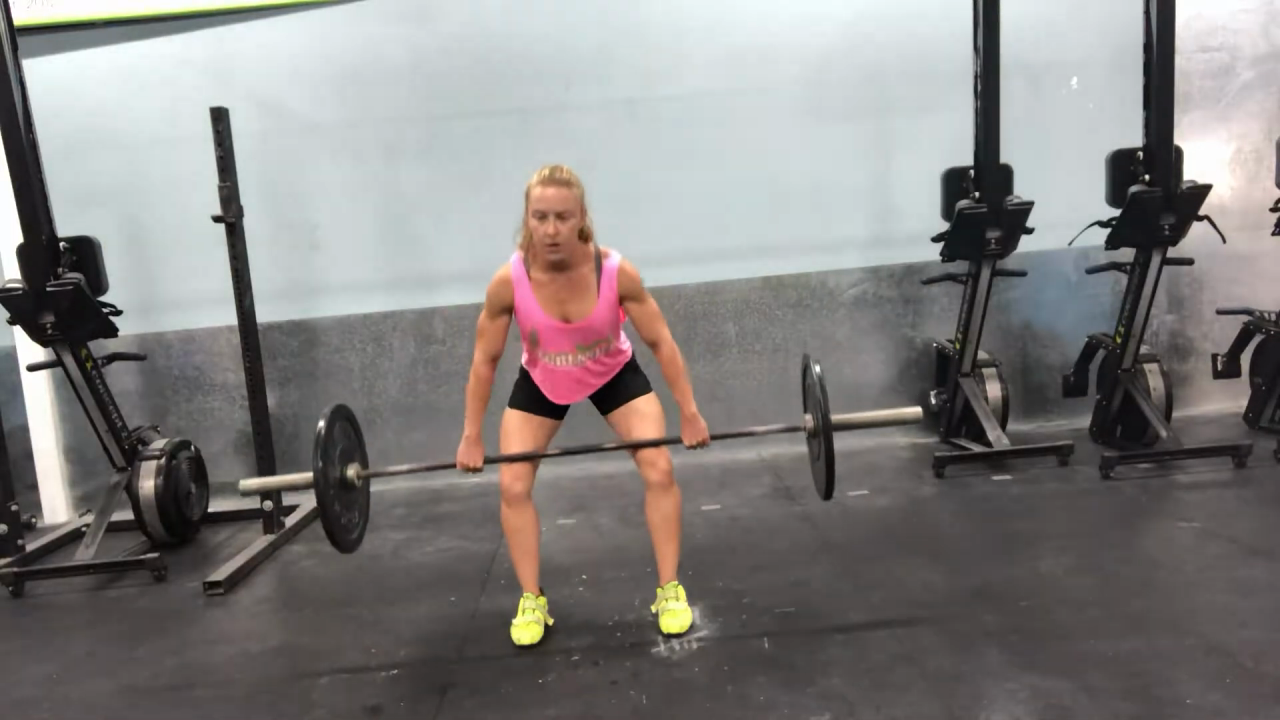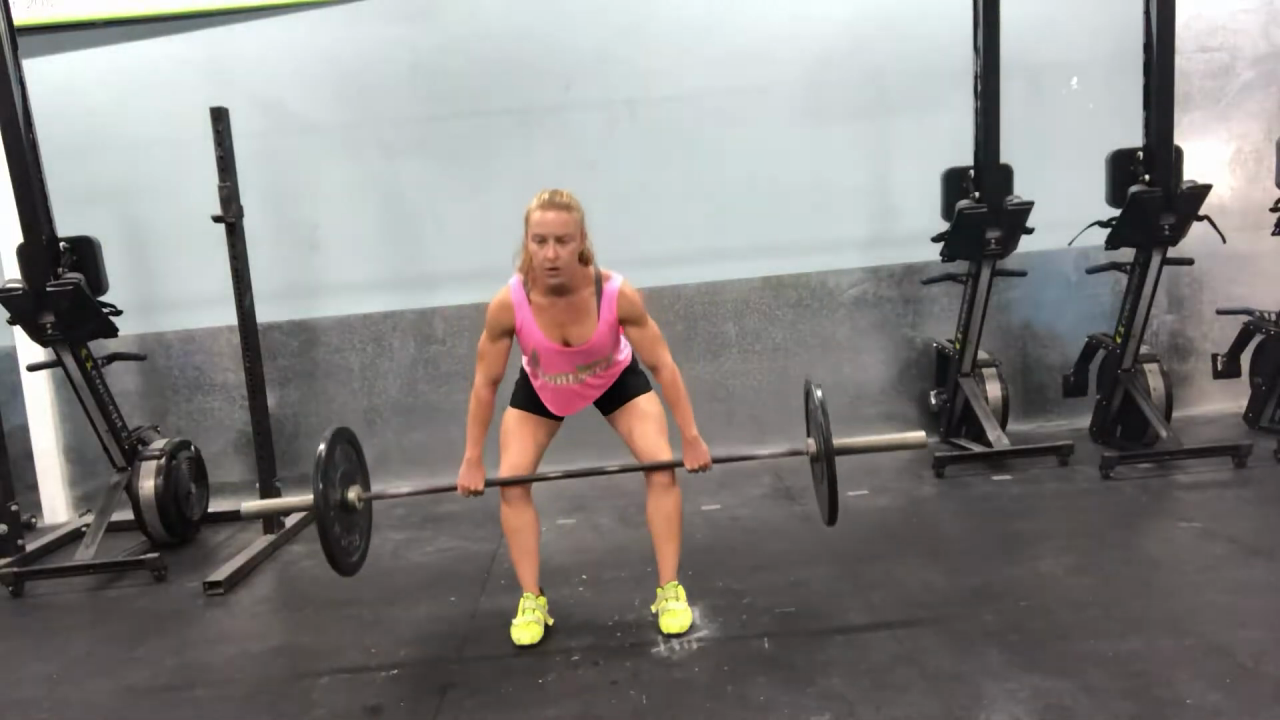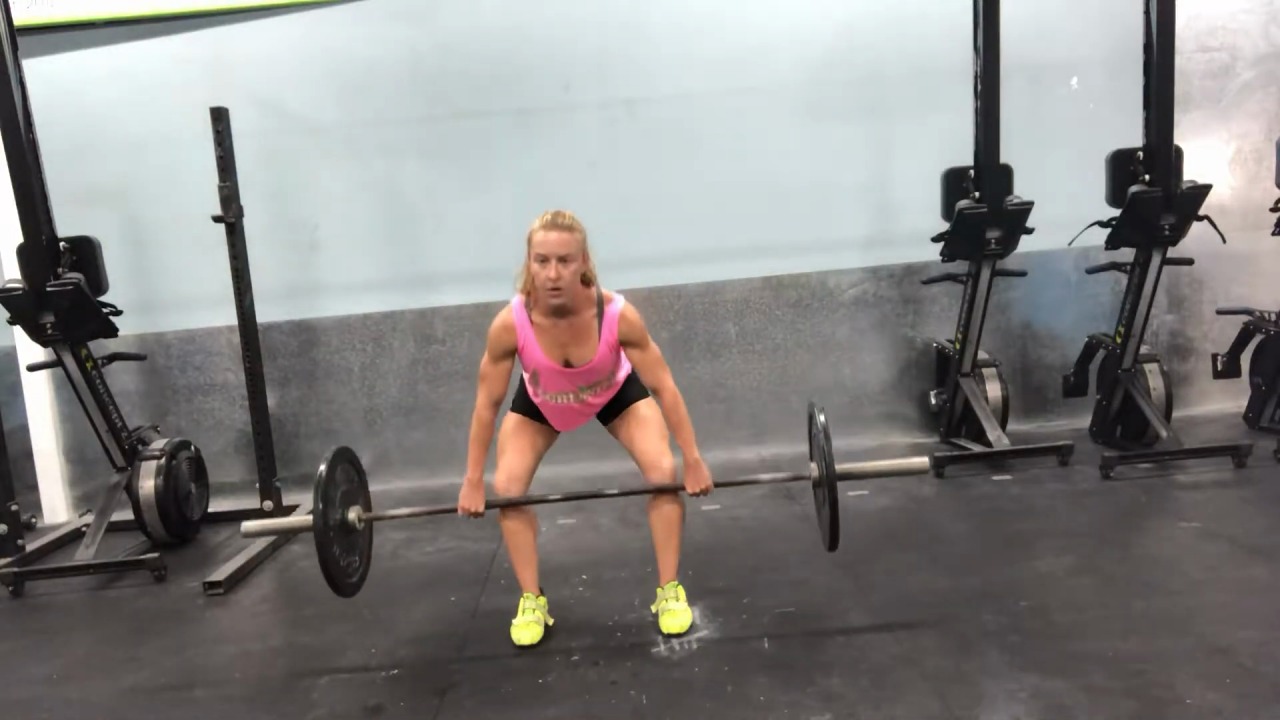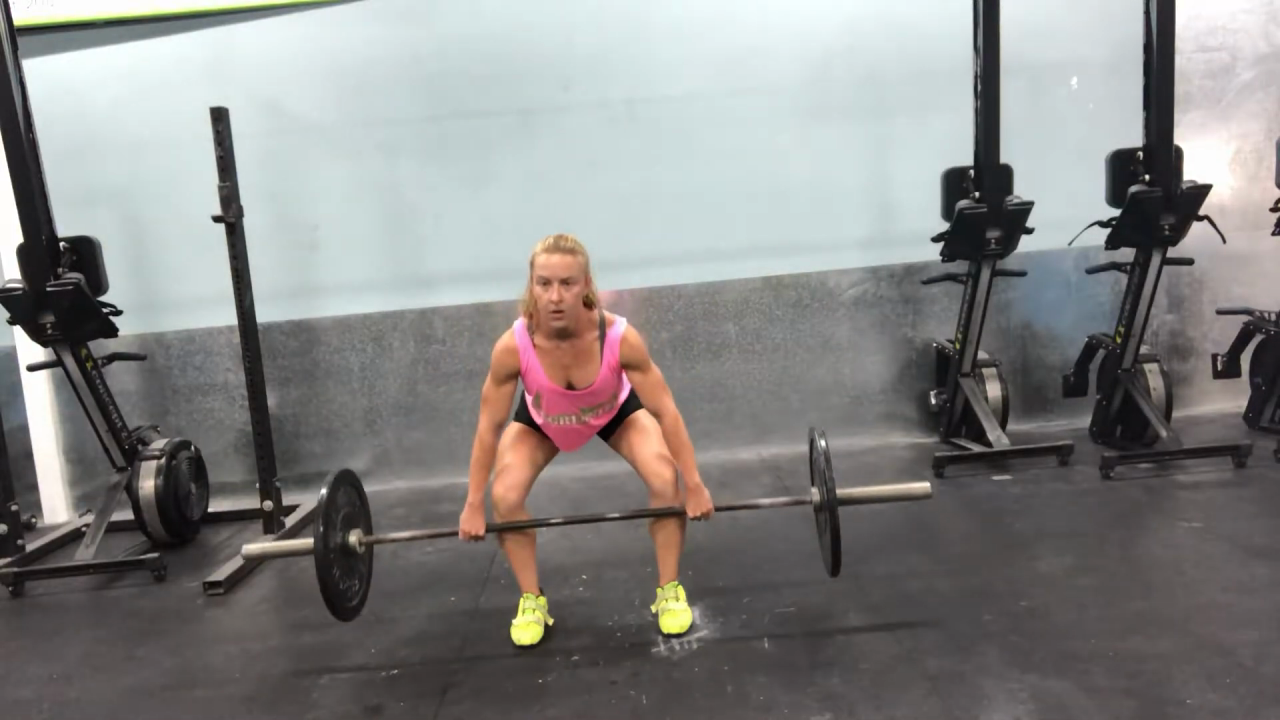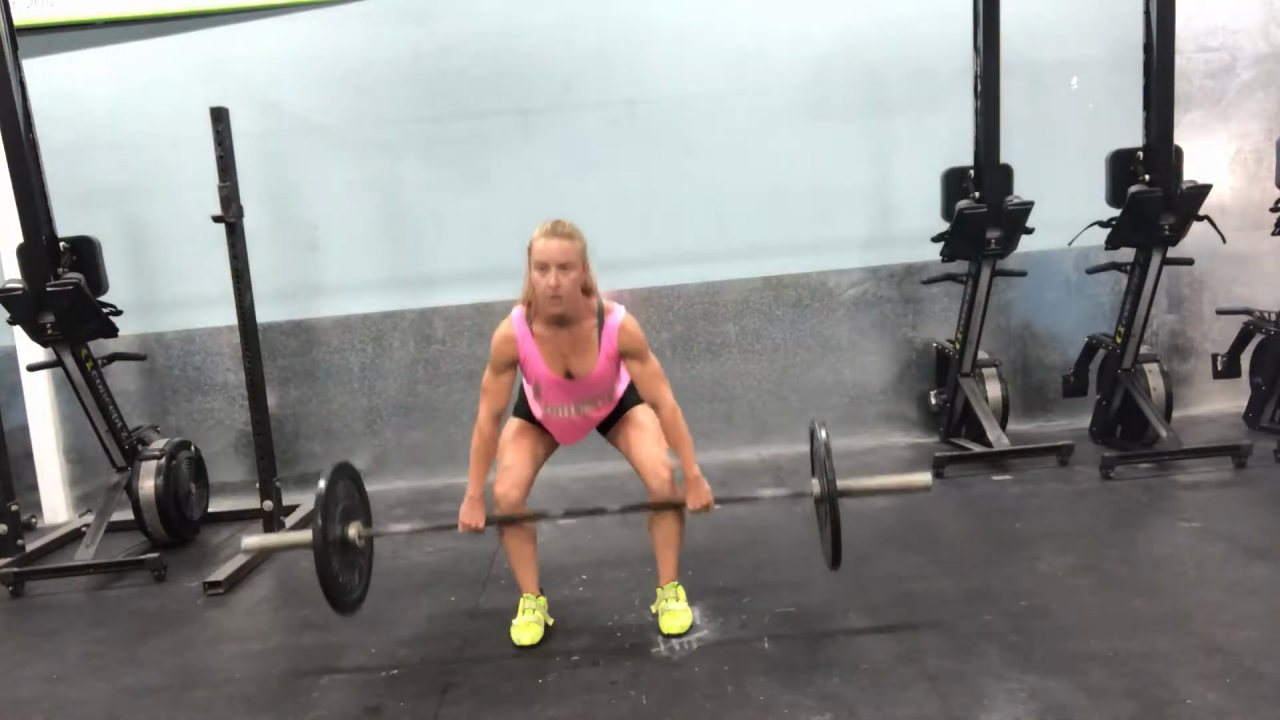
dt=0.3s
person 1, frame 1
left shoulder: (617, 272)
right shoulder: (507, 281)
left elbow: (661, 342)
right elbow: (485, 360)
left wrist: (689, 413)
right wrist: (472, 435)
left hip: (615, 375)
right hip: (540, 382)
left knee: (659, 470)
right knee: (513, 485)
left ankle: (669, 590)
right ankle: (532, 601)
person 1, frame 2
left shoulder: (618, 294)
right shoulder: (508, 303)
left elbow: (662, 365)
right elbow: (486, 382)
left wrist: (691, 437)
right wrist: (472, 458)
left hip: (615, 379)
right hip: (539, 388)
left knee: (662, 470)
right knee: (512, 485)
left ankle: (669, 591)
right ankle: (531, 601)
person 1, frame 3
left shoulder: (619, 315)
right shoulder: (509, 324)
left elbow: (664, 388)
right elbow: (487, 403)
left wrist: (693, 460)
right wrist: (473, 480)
left hip: (616, 391)
right hip: (539, 401)
left knee: (665, 474)
right knee: (507, 489)
left ankle: (670, 591)
right ankle: (531, 600)
person 1, frame 4
left shoulder: (621, 338)
right shoulder: (512, 347)
left elbow: (665, 412)
right elbow: (489, 427)
left wrist: (694, 485)
right wrist: (473, 503)
left hip: (616, 410)
right hip: (540, 420)
left knee: (666, 481)
right knee: (505, 497)
left ankle: (669, 592)
right ankle: (532, 602)
person 1, frame 5
left shoulder: (619, 326)
right shoulder: (511, 335)
left elbow: (662, 402)
right elbow: (489, 417)
left wrist: (694, 478)
right wrist: (474, 497)
left hip: (613, 402)
right hip: (542, 410)
left knee: (662, 479)
right knee: (507, 495)
left ankle: (669, 592)
right ankle: (531, 602)
